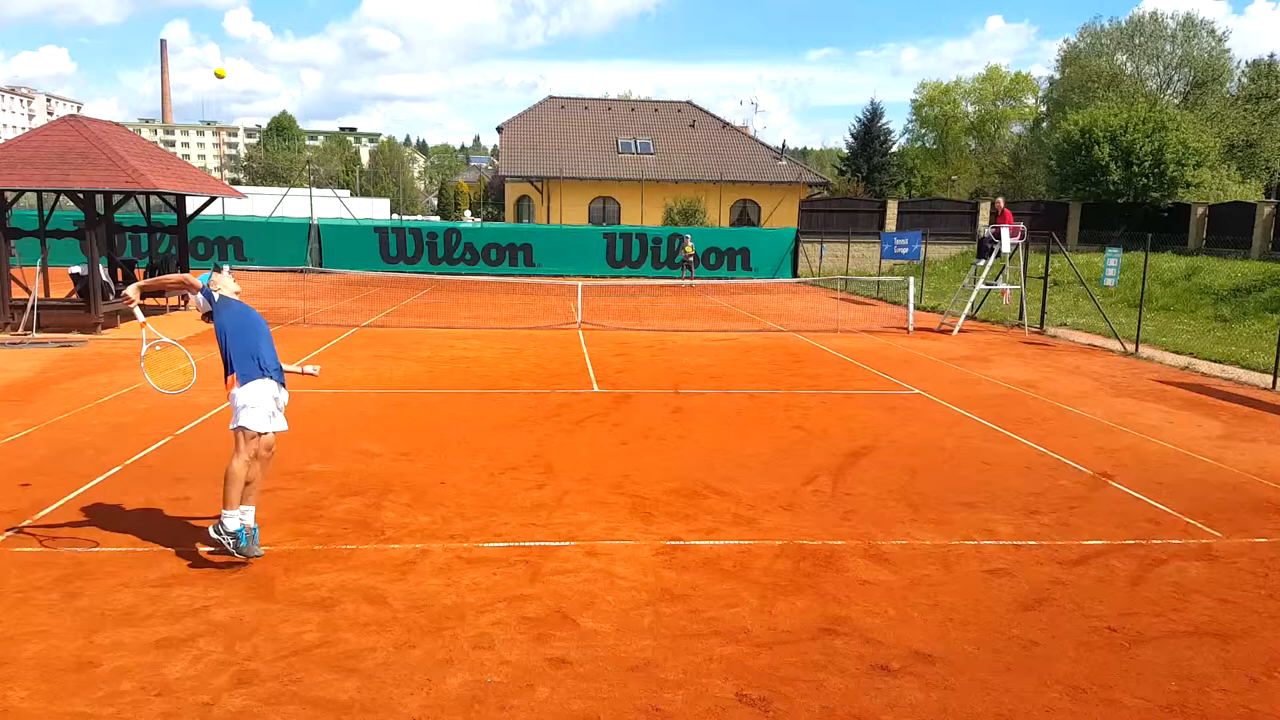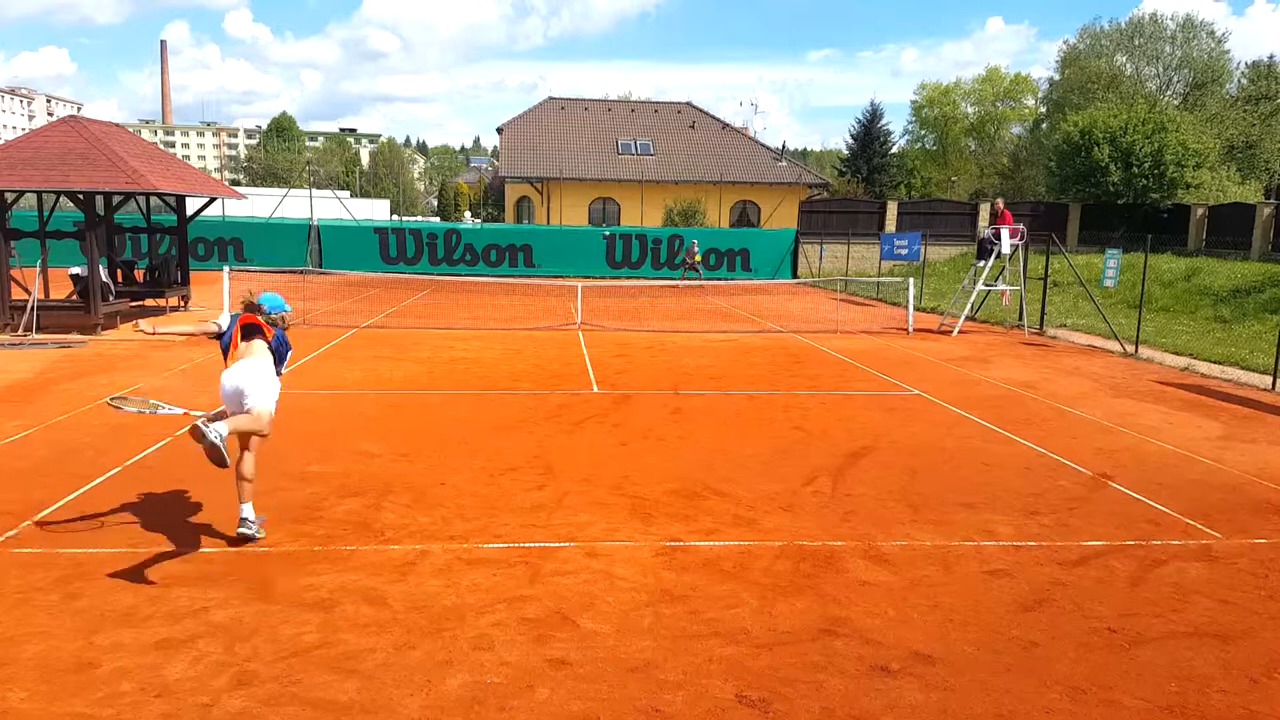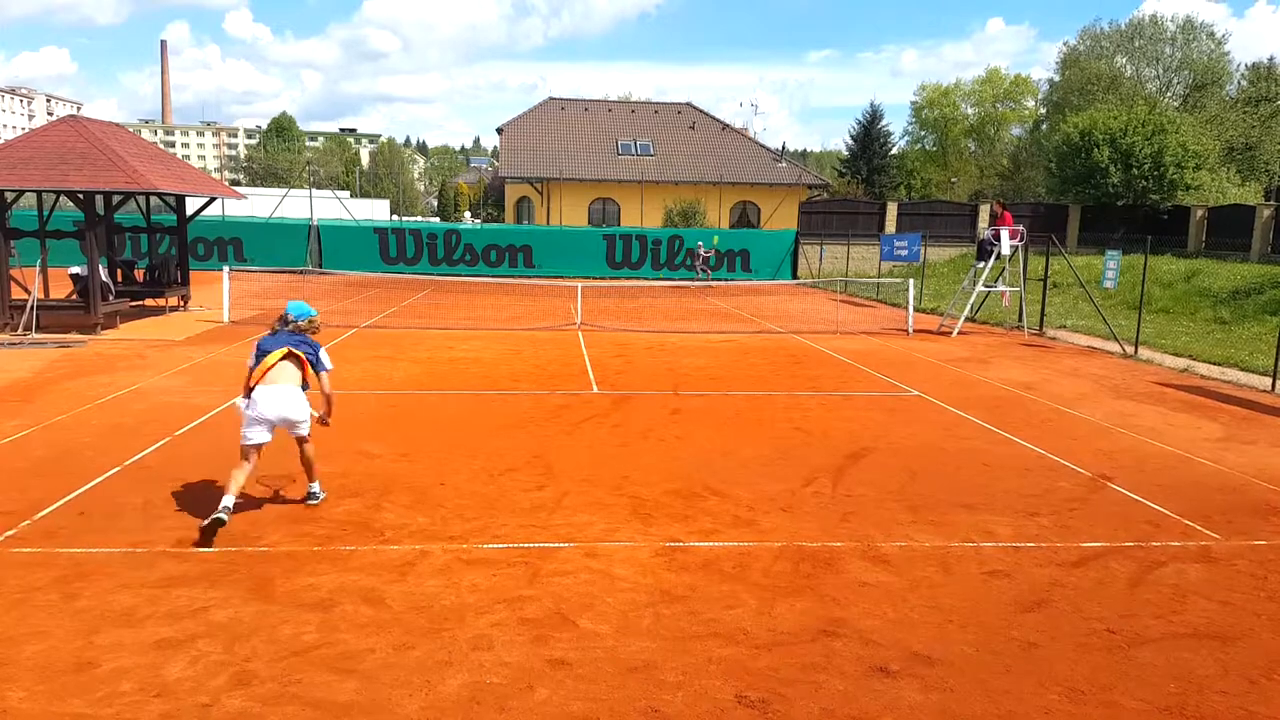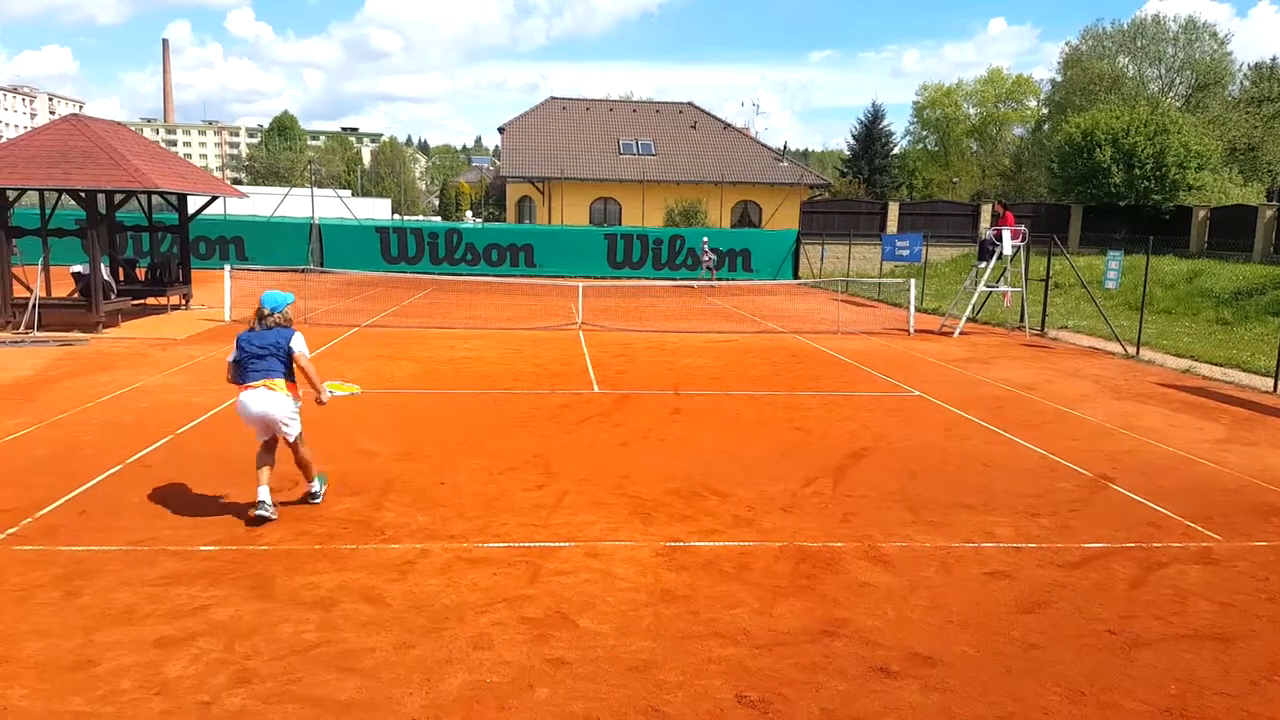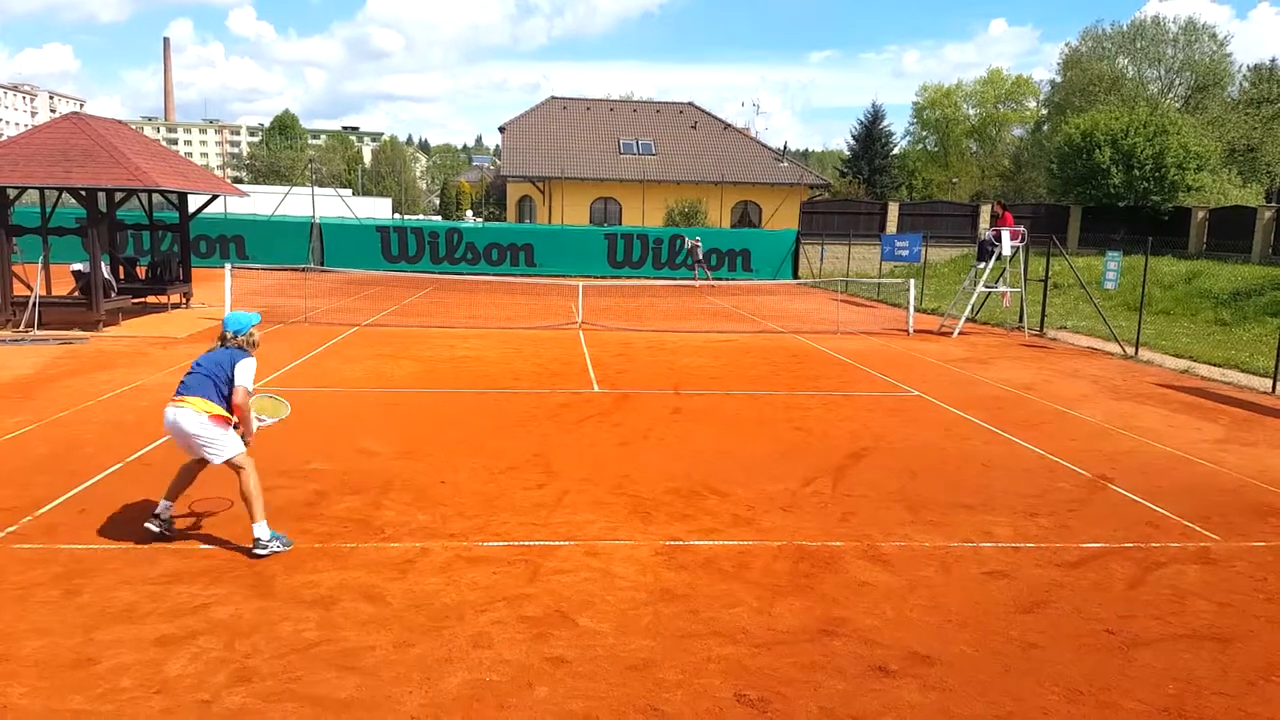
dt=0.4s
person 1, frame 1
left shoulder: (252, 318)
right shoulder: (218, 305)
right elbow: (184, 281)
left wrist: (300, 369)
right wrist: (139, 286)
left hip: (273, 386)
right hip: (250, 387)
left knee: (264, 451)
right knee: (245, 449)
left ankle: (246, 522)
right ankle: (227, 525)
person 1, frame 2
left shoulder: (234, 321)
right shoulder: (282, 343)
left elbow: (205, 329)
left wrist: (156, 330)
left hip: (230, 380)
right hip: (261, 371)
left knee: (249, 446)
right knee: (262, 426)
left ankle: (247, 519)
right ankle: (216, 430)
person 1, frame 3
left shoulder: (264, 342)
right shoulder: (315, 348)
left elbow: (248, 380)
right elbow: (326, 390)
left wrist: (246, 401)
right wrist: (327, 413)
left hip: (261, 398)
right hip: (292, 399)
left knee: (247, 458)
right knee: (303, 440)
left ankle: (224, 508)
right ankle: (314, 489)
person 1, frame 4
left shoulder: (243, 337)
right shoulder: (292, 335)
left elbow: (231, 377)
right elbow: (302, 362)
right wrist: (320, 391)
left hip: (247, 399)
right hip: (277, 397)
left knee: (267, 442)
right knee: (297, 443)
left ankle: (262, 500)
right ankle: (314, 487)
person 1, frame 5
left shoulder: (214, 356)
right shoulder: (245, 359)
right elbow: (238, 400)
left wrist: (233, 423)
right wrist: (248, 428)
left hip: (174, 412)
right hip: (196, 416)
left knee: (200, 458)
right knee: (245, 467)
left ankle: (159, 517)
right ankle: (263, 537)
